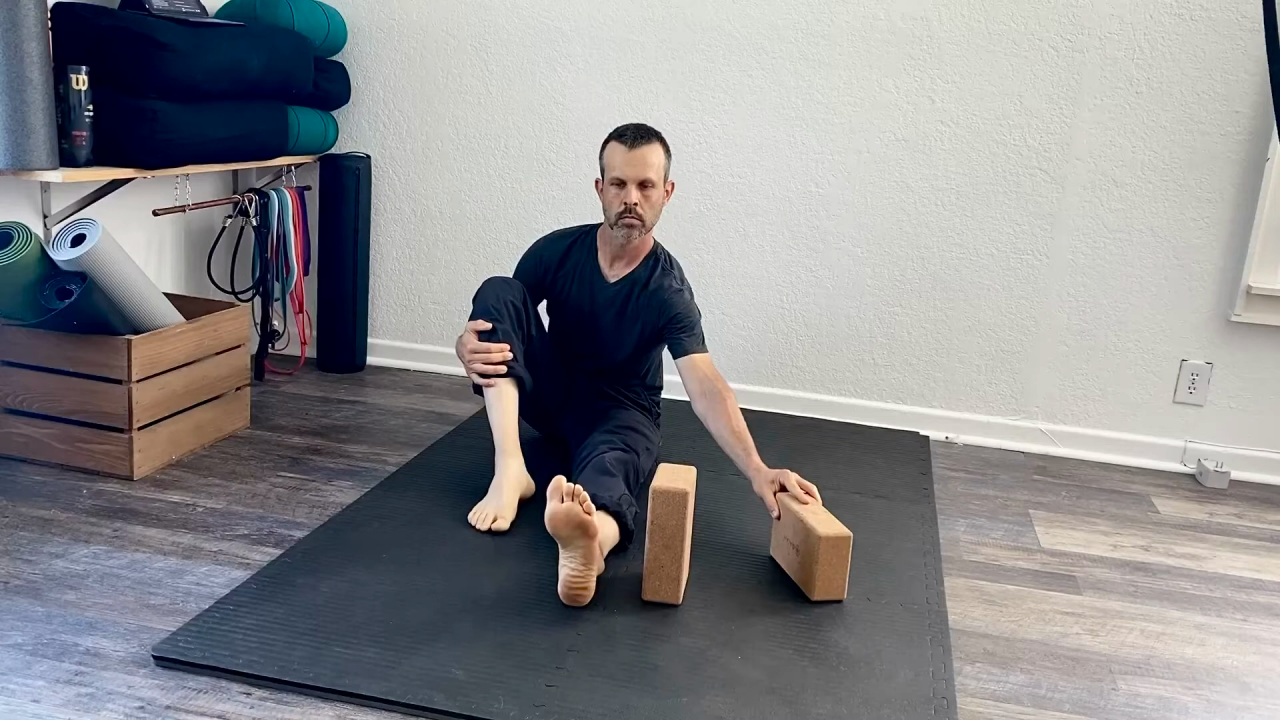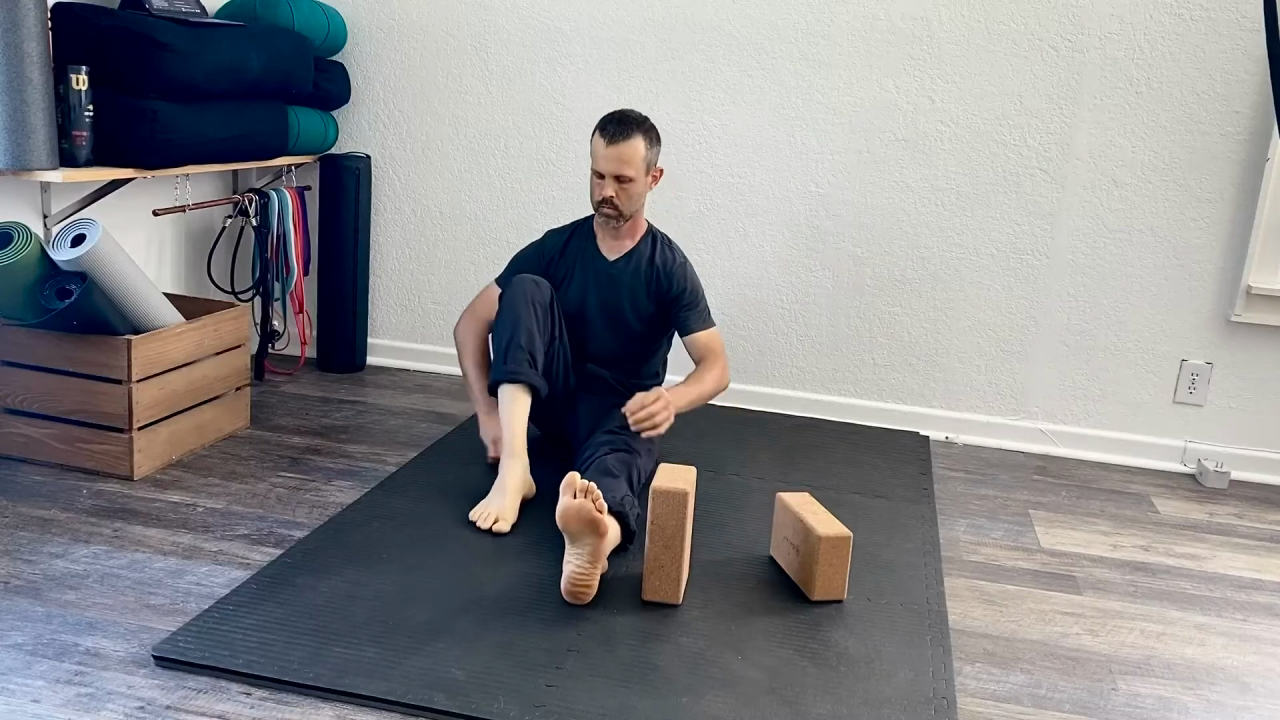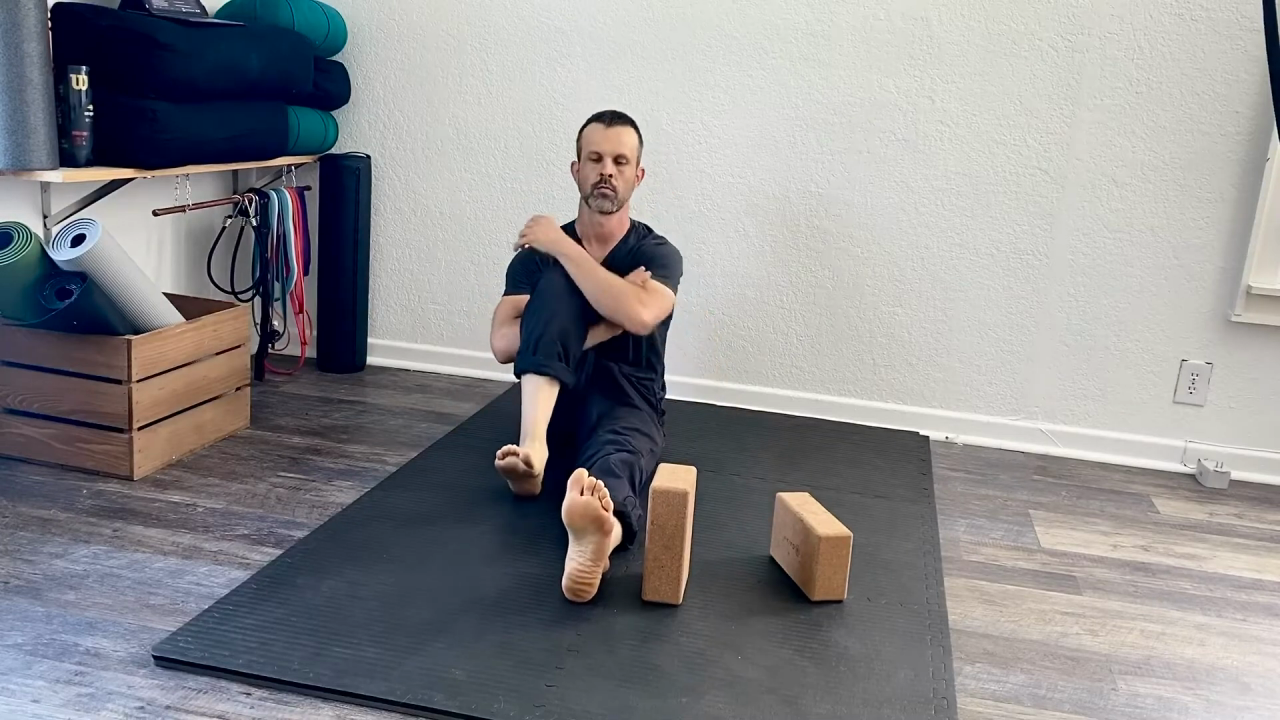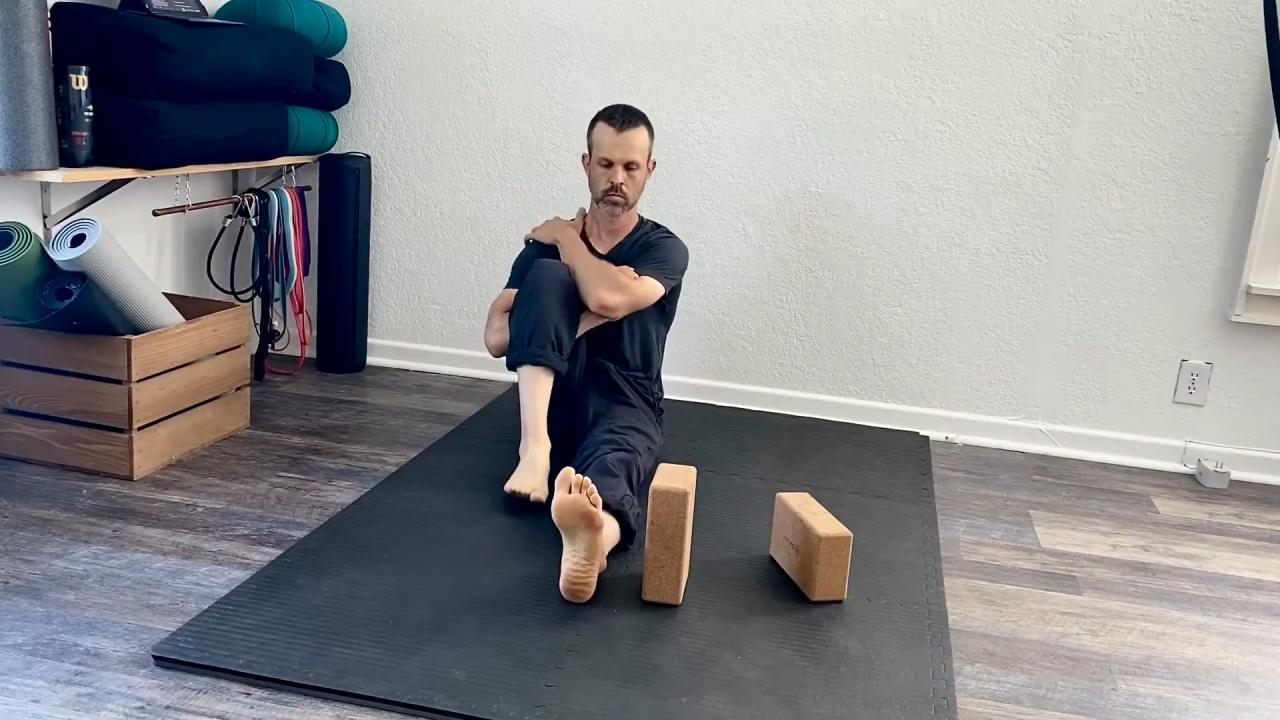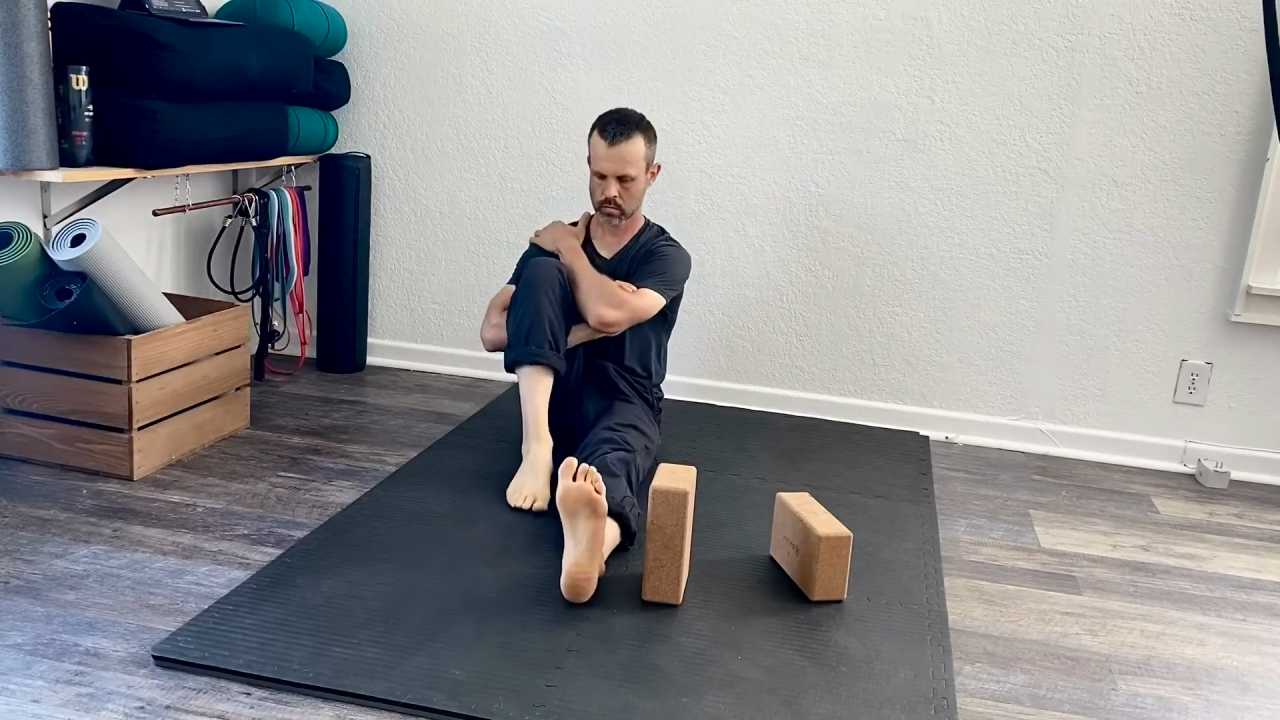
dt=0.7s
person 1, frame 1
left shoulder: (668, 289)
right shoulder: (556, 251)
left elbow: (706, 386)
right elbow: (498, 315)
left wrist: (756, 469)
right wrist: (470, 346)
left hip: (621, 408)
right hip: (551, 393)
left knee: (609, 465)
right knee: (497, 291)
left ankle: (589, 544)
right ankle: (509, 470)
person 1, frame 2
left shoulder: (670, 267)
right shoulder: (555, 248)
left elbow: (716, 367)
right elbow: (470, 325)
left wrist: (670, 399)
right wrist: (489, 413)
left hip: (623, 410)
right hip: (554, 396)
left knee: (610, 471)
right knee: (527, 289)
left ankle: (593, 542)
right ankle: (513, 470)
person 1, frame 3
left shoulder: (657, 253)
right shoulder: (535, 255)
left elbow: (640, 318)
right elbow: (503, 344)
left wrist: (563, 246)
right wrist: (606, 324)
left hip: (627, 406)
right hip: (555, 402)
left knee: (612, 469)
right knee: (556, 288)
left ankle: (595, 541)
right ankle: (533, 448)
person 1, frame 4
left shoulder: (664, 248)
right shoulder: (545, 247)
left elbow: (608, 297)
right elbow: (495, 337)
left wrist: (567, 238)
right wrist: (590, 317)
left hip: (625, 406)
right hip: (555, 399)
left knee: (610, 469)
right knee: (547, 277)
left ankle: (590, 544)
right ankle: (536, 446)
person 1, frame 5
left shoulder: (667, 256)
right shoulder: (551, 245)
left elbow: (607, 313)
right elbow: (492, 331)
left wrist: (569, 247)
right wrist: (584, 330)
left hip: (624, 406)
right hip: (554, 401)
left knee: (609, 466)
right knee: (543, 275)
left ankle: (589, 547)
right ankle: (537, 446)
